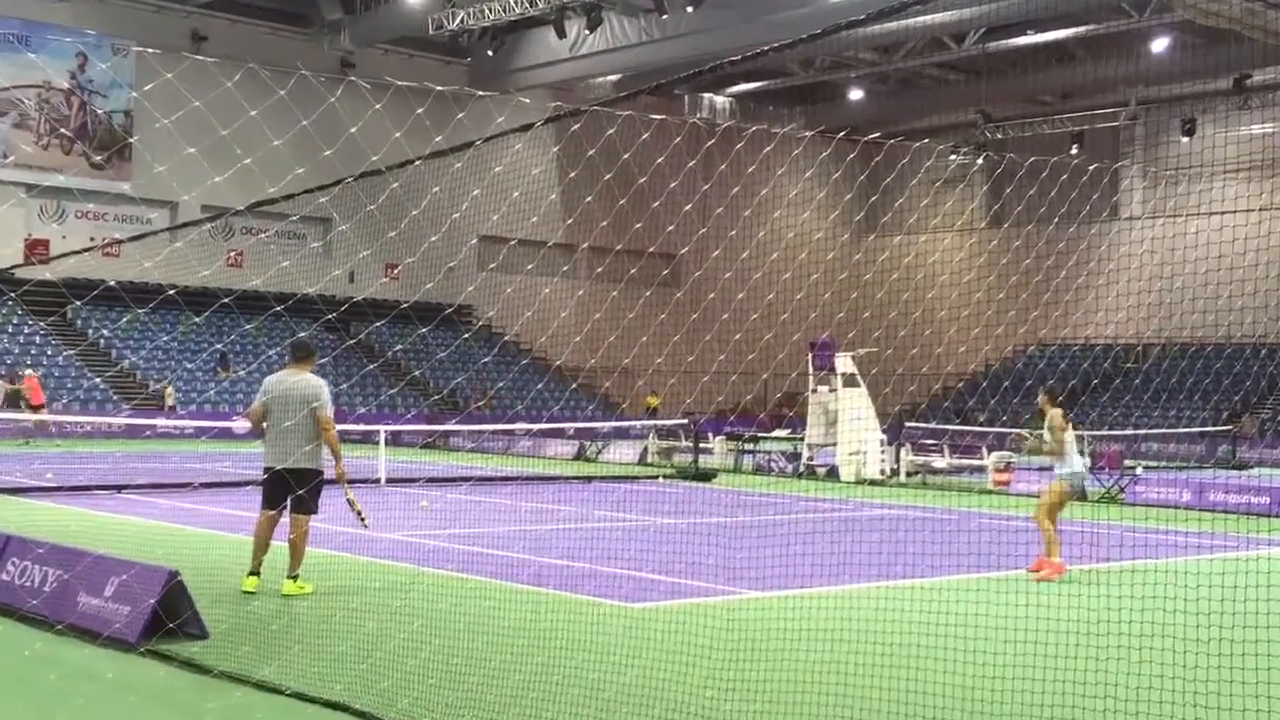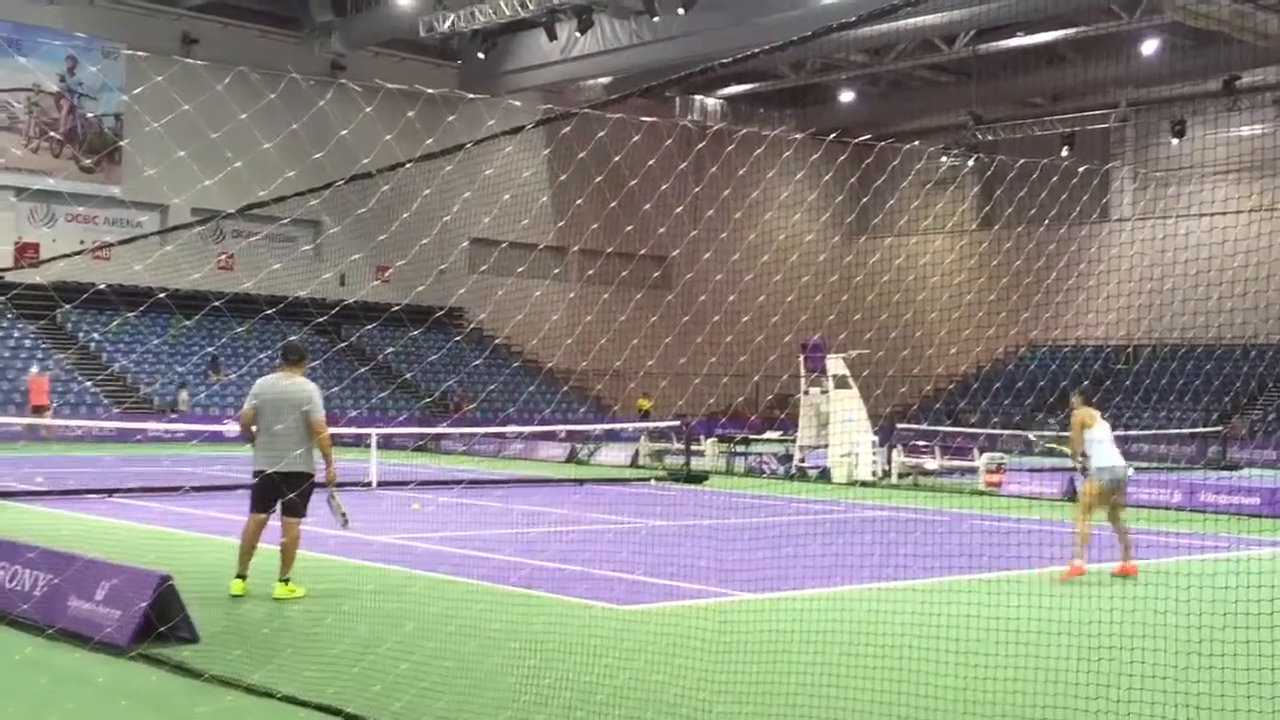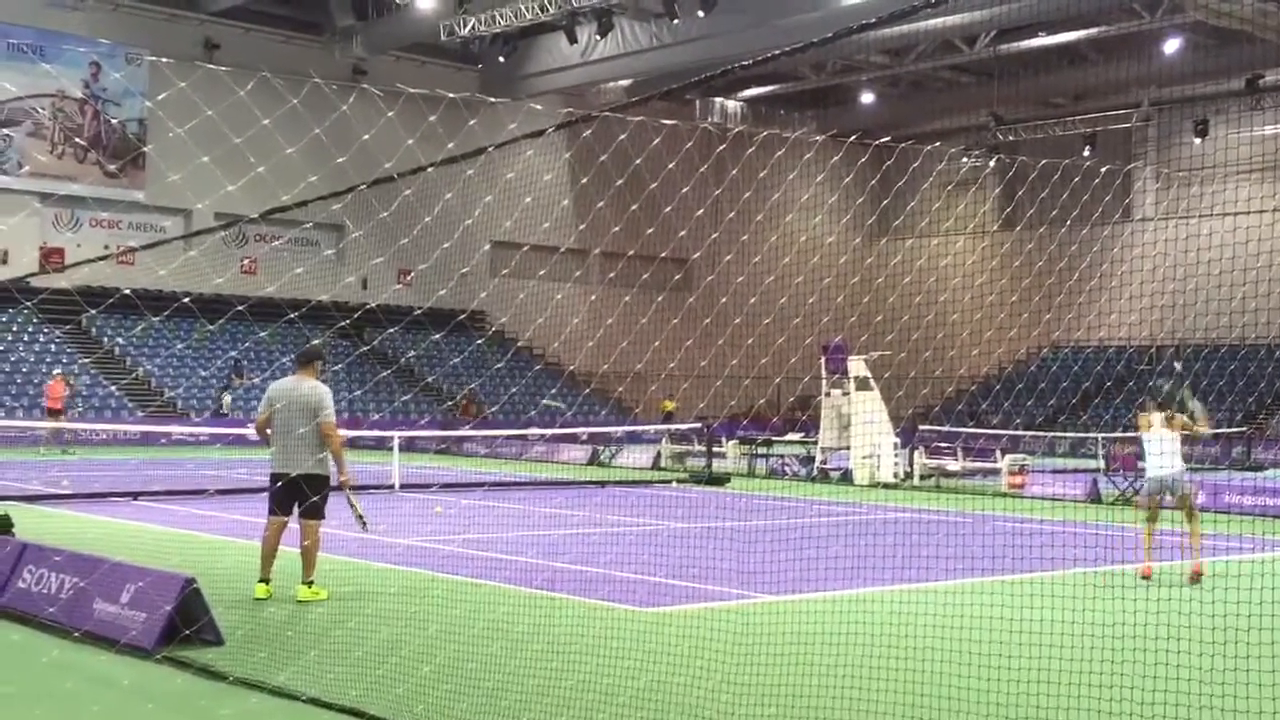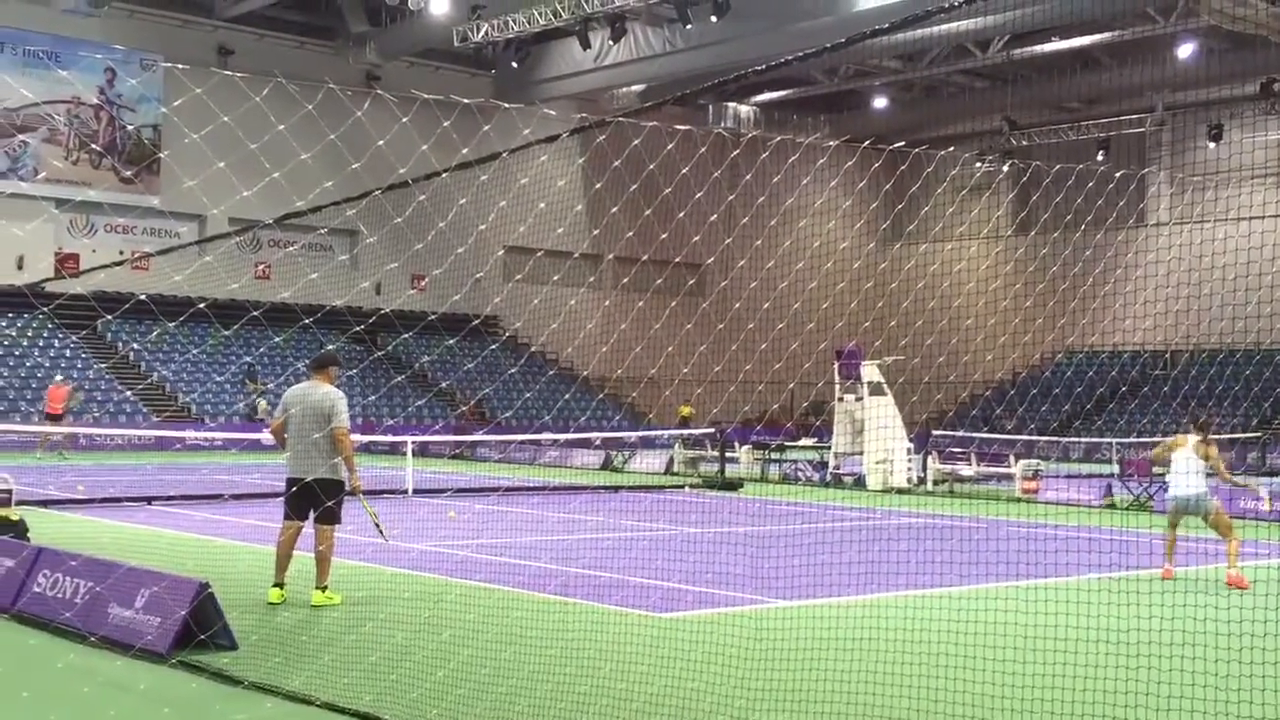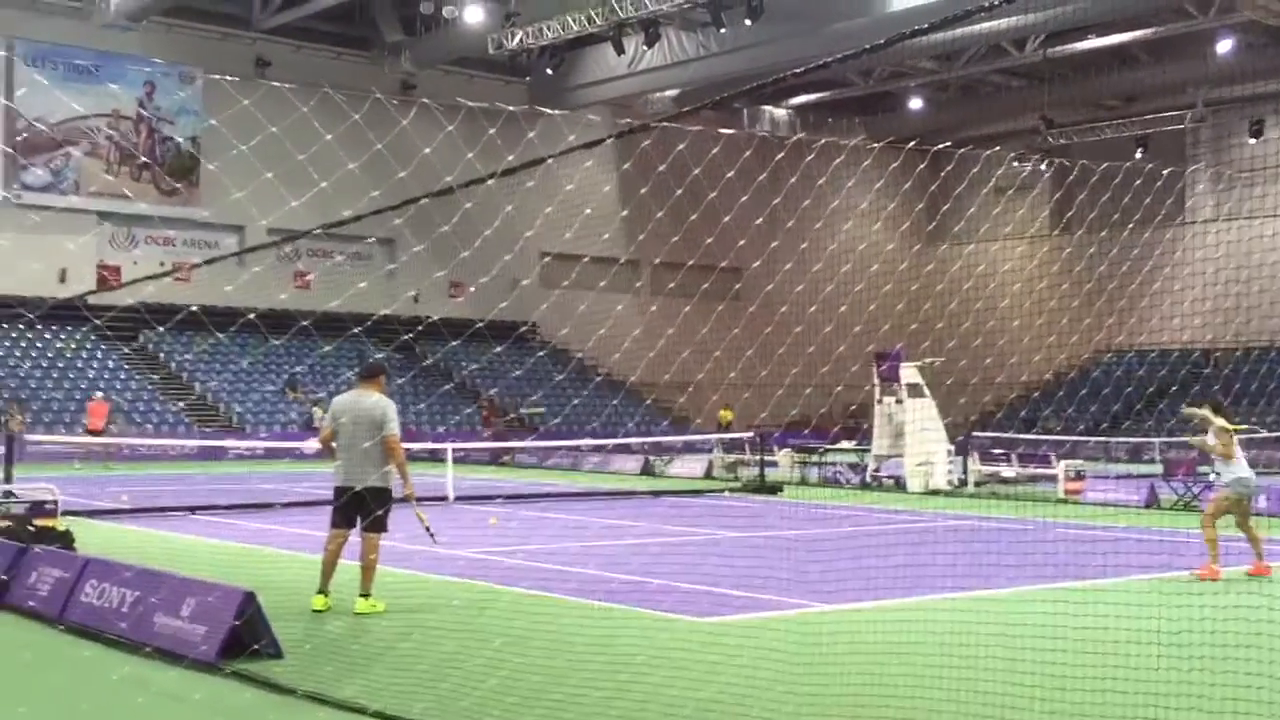
dt=0.5s
person 1, frame 1
left shoulder: (270, 381)
right shoulder: (317, 385)
left elbow: (253, 416)
right elbow: (326, 426)
right wrist: (339, 462)
left hip: (274, 460)
right hip: (307, 463)
left knee: (268, 516)
right knee: (300, 520)
left ankle: (253, 574)
right ankle: (292, 579)
person 1, frame 2
left shoulder: (261, 384)
right shoulder: (309, 389)
left elbow: (244, 421)
right elbow: (319, 430)
right wrist: (330, 465)
left hip: (264, 465)
right hip: (298, 466)
left knee: (256, 519)
right knee: (291, 524)
left ankle: (240, 578)
right ankle: (284, 583)
person 1, frame 3
left shoulder: (275, 387)
right shoulder: (320, 391)
left elbow: (259, 424)
right elbow: (329, 432)
right wrist: (341, 468)
left hip: (281, 467)
right hip: (313, 469)
left knee: (275, 522)
right knee: (310, 526)
left ankle: (263, 583)
right ankle: (307, 586)
person 1, frame 4
left shoulder: (291, 393)
right shoulder: (335, 396)
left elbow: (275, 429)
right elbow: (341, 437)
right wrist: (352, 473)
left hip: (296, 472)
right hip: (328, 474)
left knee: (290, 527)
right knee: (324, 531)
left ankle: (277, 587)
right ankle: (320, 590)
person 1, frame 5
left shoulder: (339, 401)
right shoulder: (384, 404)
left elbow: (324, 438)
right elbow: (393, 445)
right wrist: (406, 481)
left hip: (344, 481)
right hip: (376, 482)
left knee: (336, 535)
right knee: (370, 538)
left ankle: (321, 594)
right ankle: (364, 598)
person 2, frame 1
left shoulder: (1054, 417)
right shoulder: (1051, 416)
left elbow: (1060, 449)
left wrist: (1041, 448)
right wrist: (1039, 446)
left hip: (1069, 474)
right hip: (1065, 473)
left knee: (1042, 515)
right knee: (1049, 515)
left ankle: (1055, 562)
right ankle: (1047, 560)
person 2, frame 2
left shoulder: (1079, 415)
right shoulder: (1100, 418)
left elbow: (1076, 447)
left wrist: (1076, 456)
right wrist: (1085, 459)
left hip: (1104, 470)
right hip: (1120, 468)
left knee: (1083, 515)
right knee: (1116, 518)
left ankle: (1078, 563)
right ankle: (1128, 564)
person 2, frame 3
left shoulder: (1143, 419)
right shoulder: (1178, 418)
right elbow: (1204, 432)
right wrist: (1202, 423)
left hip: (1153, 477)
right hip: (1177, 475)
left knee: (1150, 521)
right knee: (1192, 520)
left ankle: (1146, 565)
right ankle: (1196, 563)
person 2, frame 4
left shoulder: (1178, 439)
right shoulder: (1210, 447)
left elbow: (1156, 456)
right elbow: (1224, 476)
right wrist: (1242, 483)
left hip: (1175, 496)
right hip: (1200, 496)
left knee: (1172, 526)
right knee: (1231, 533)
left ankle: (1169, 568)
right ankle: (1233, 573)
person 2, frame 5
left shoulder: (1220, 426)
right shoulder: (1214, 425)
left elbow: (1228, 453)
left wrist: (1205, 446)
left hip: (1238, 480)
right hip: (1244, 480)
left knee: (1208, 520)
right knee: (1243, 524)
left ankle: (1213, 566)
right ankle: (1261, 564)
